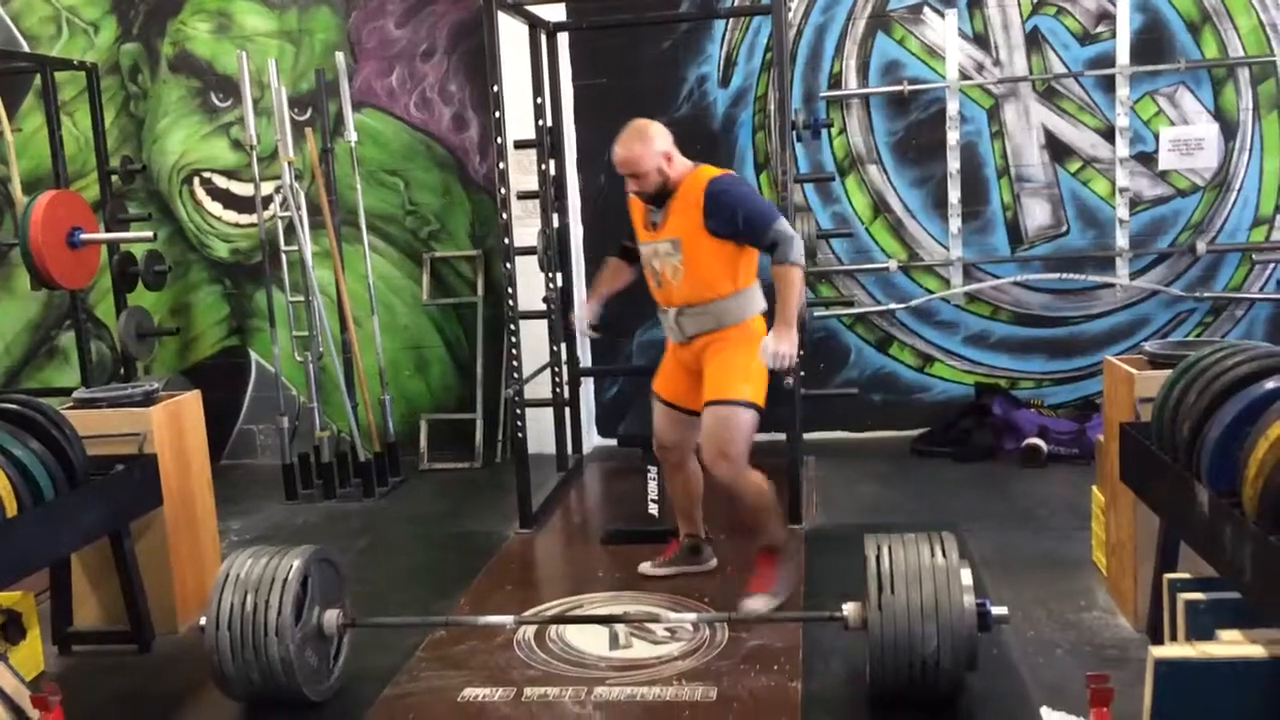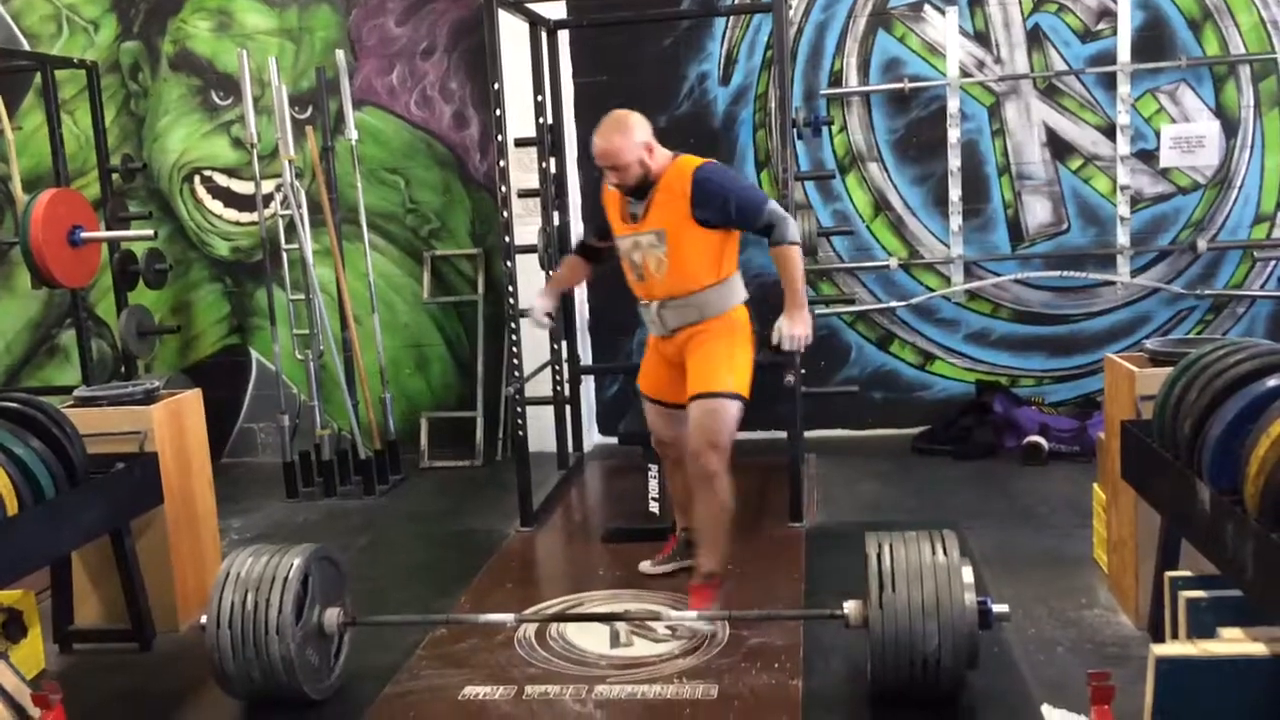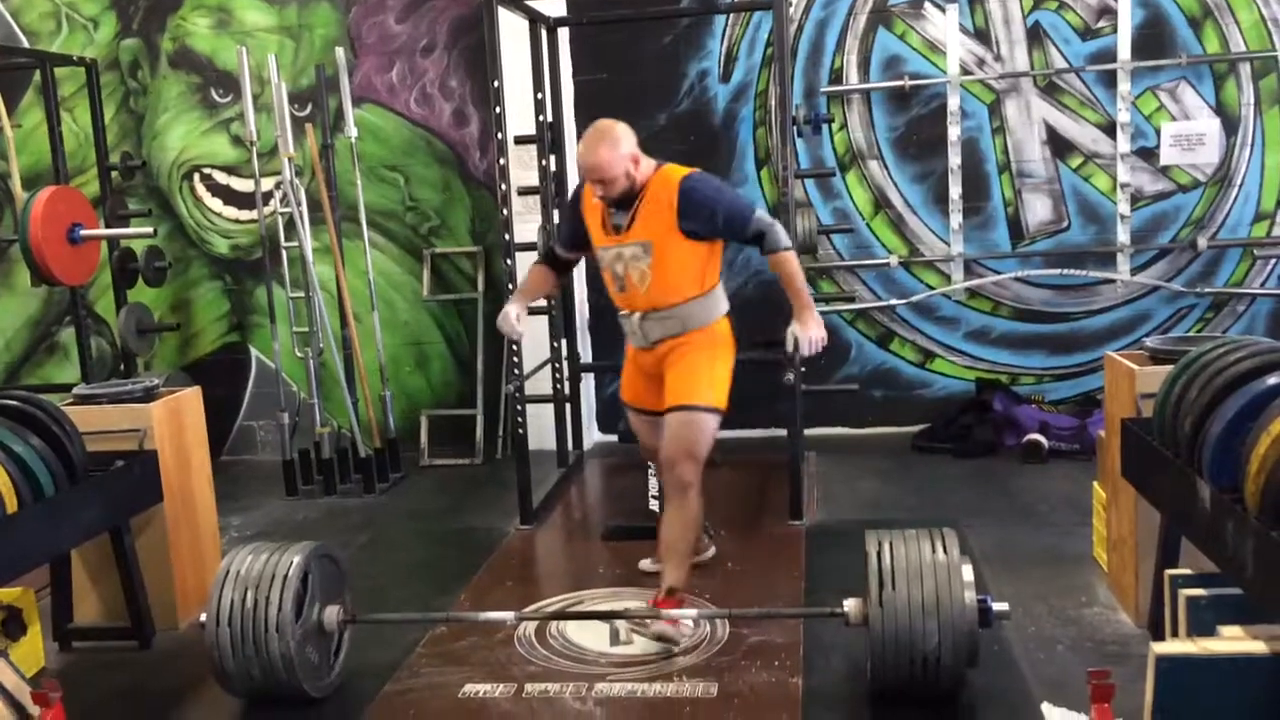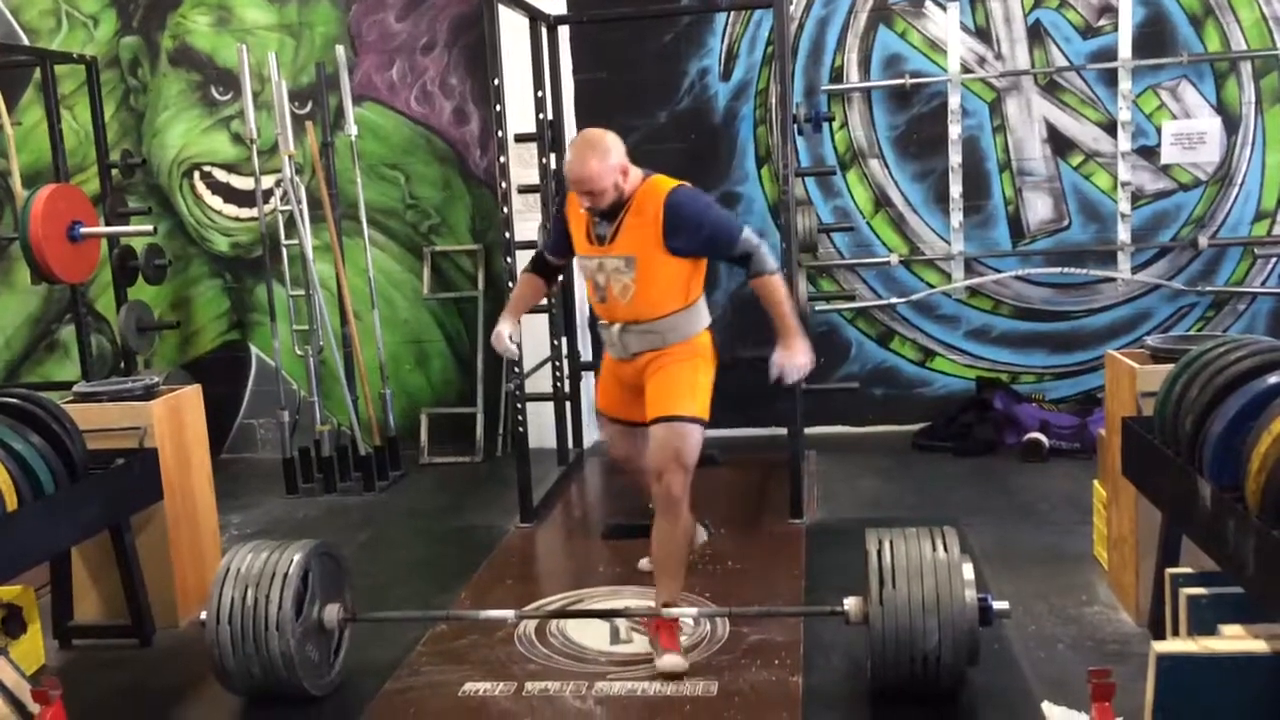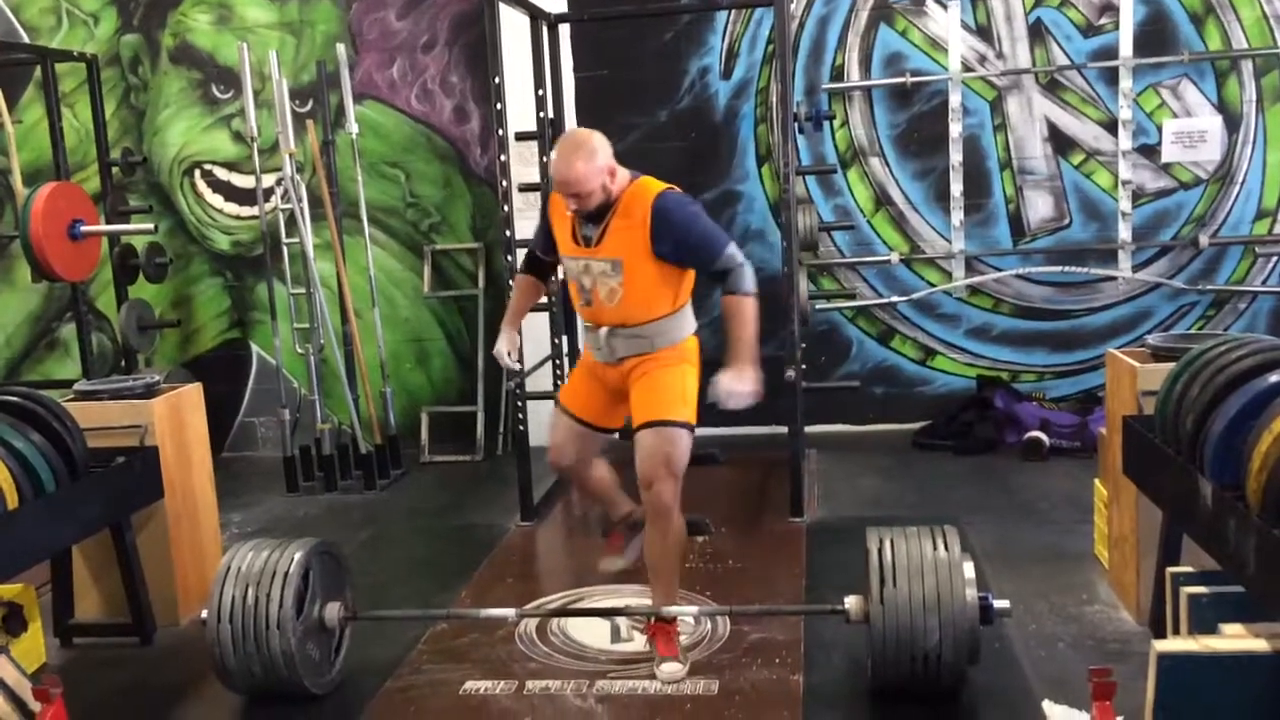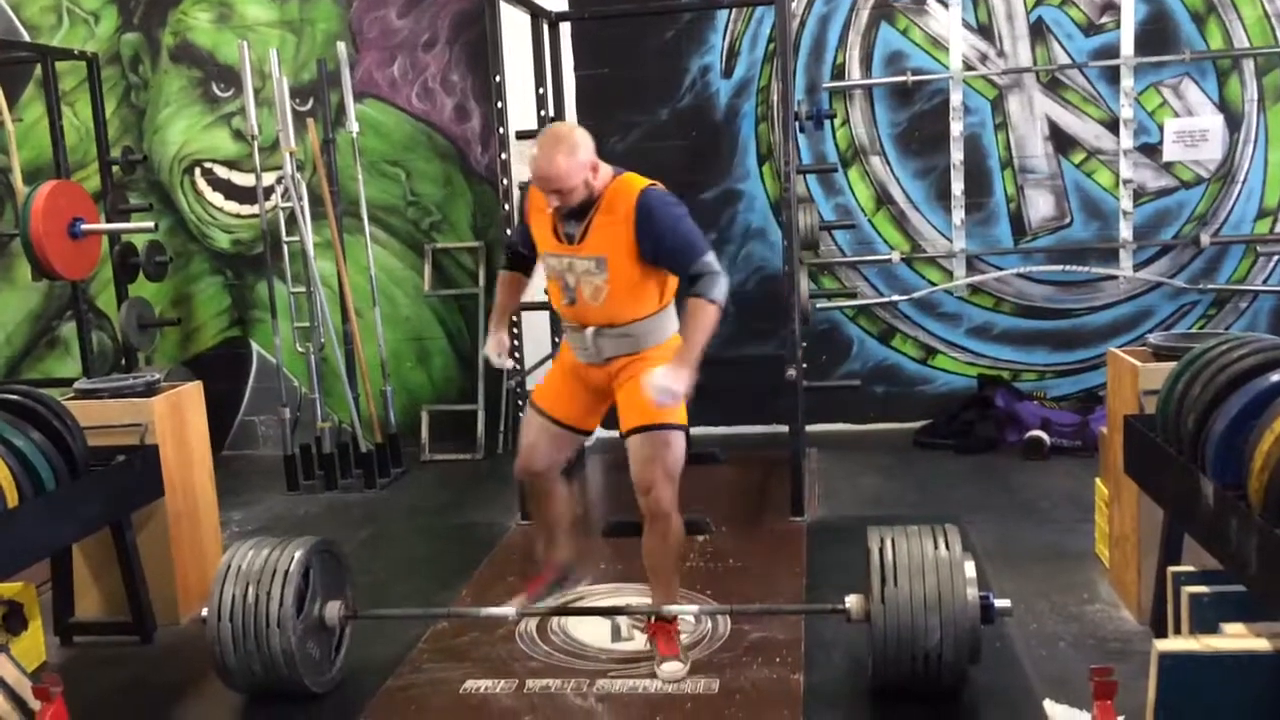
dt=0.1s
person 1, frame 1
left shoulder: (718, 192)
right shoulder: (639, 198)
left elbow: (786, 244)
right elbow: (628, 253)
left wrist: (786, 327)
right wrist: (593, 300)
left hip: (733, 338)
right hip: (682, 342)
left knee: (724, 463)
right knee: (671, 452)
left ankle: (775, 550)
right ankle: (693, 545)
person 1, frame 2
left shoulder: (701, 181)
right shoulder: (612, 190)
left elbow: (779, 226)
right elbow: (589, 250)
left wrist: (796, 308)
right wrist: (550, 292)
left hip: (716, 328)
right hip: (662, 334)
left knee: (706, 454)
right knee: (670, 450)
left ankle: (709, 579)
right ankle: (690, 536)
person 1, frame 3
left shoulder: (688, 191)
right shoulder: (588, 200)
left elbow: (769, 233)
right elbow: (556, 257)
left wrist: (805, 311)
right wrist: (519, 300)
left hip: (697, 340)
right hip: (641, 344)
left knee: (682, 467)
right knee: (657, 453)
left ankle: (670, 600)
right ankle: (690, 538)
person 1, frame 4
left shoulder: (675, 206)
right shoulder: (573, 206)
left elbow: (755, 255)
right elbow: (545, 264)
left wrist: (791, 336)
right wrist: (510, 316)
left hip: (678, 352)
right hip: (617, 352)
left knee: (668, 481)
right knee: (626, 457)
left ankle: (665, 618)
right ankle: (679, 529)
person 1, frame 5
left shoulder: (663, 209)
right shoulder: (560, 206)
left elbow: (735, 272)
right elbow: (538, 262)
left wrist: (742, 364)
right wrist: (510, 325)
left hip: (662, 356)
right hip: (599, 356)
left knee: (658, 489)
right knee: (566, 459)
left ankle: (663, 623)
right ankle: (629, 521)
person 1, frame 6
left shoulder: (645, 207)
right shoulder: (539, 202)
left elbow: (709, 279)
right elbow: (517, 258)
left wrist: (684, 366)
right wrist: (498, 325)
left hip: (650, 356)
right hip: (579, 354)
left knee: (655, 495)
right knee: (532, 467)
left ankle: (662, 623)
right ankle: (558, 567)
